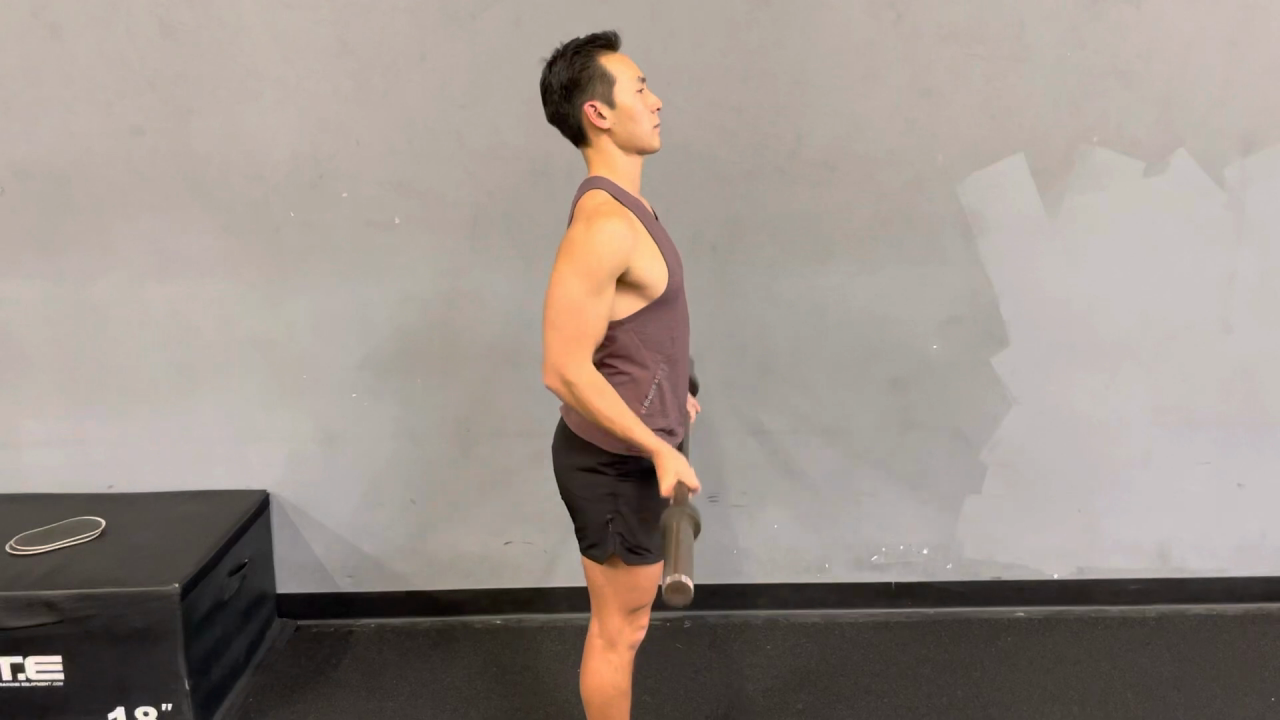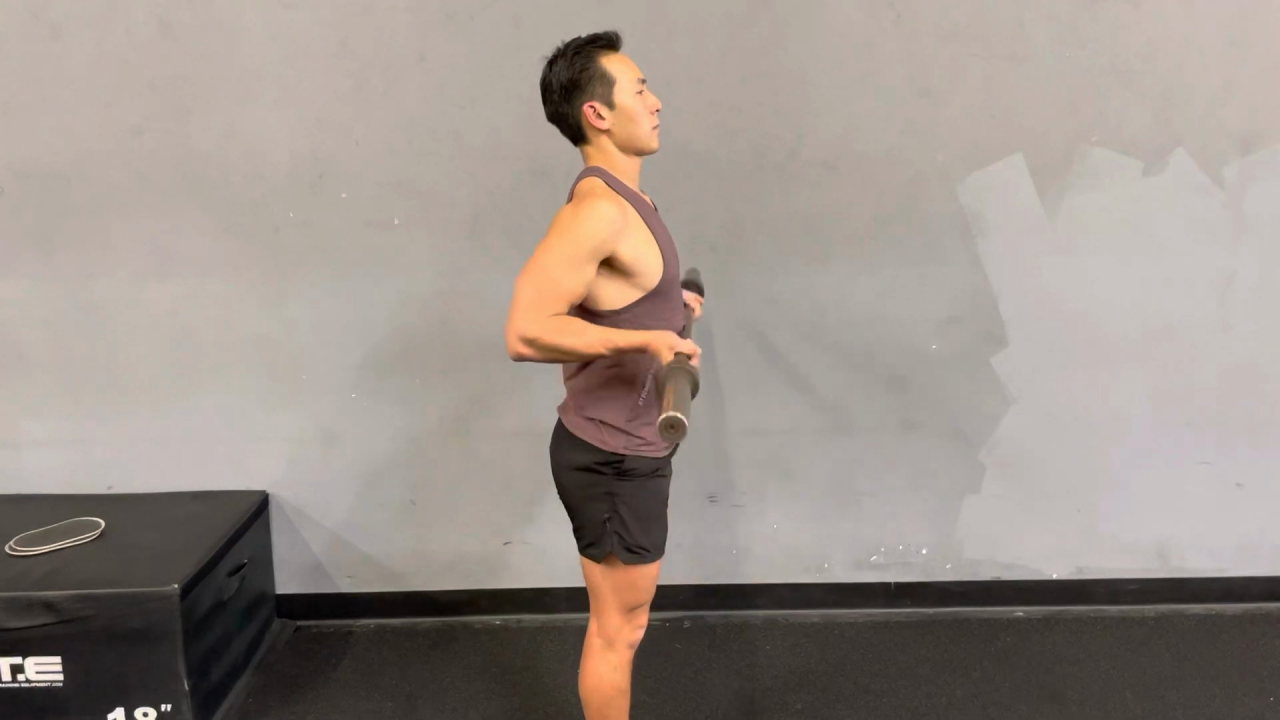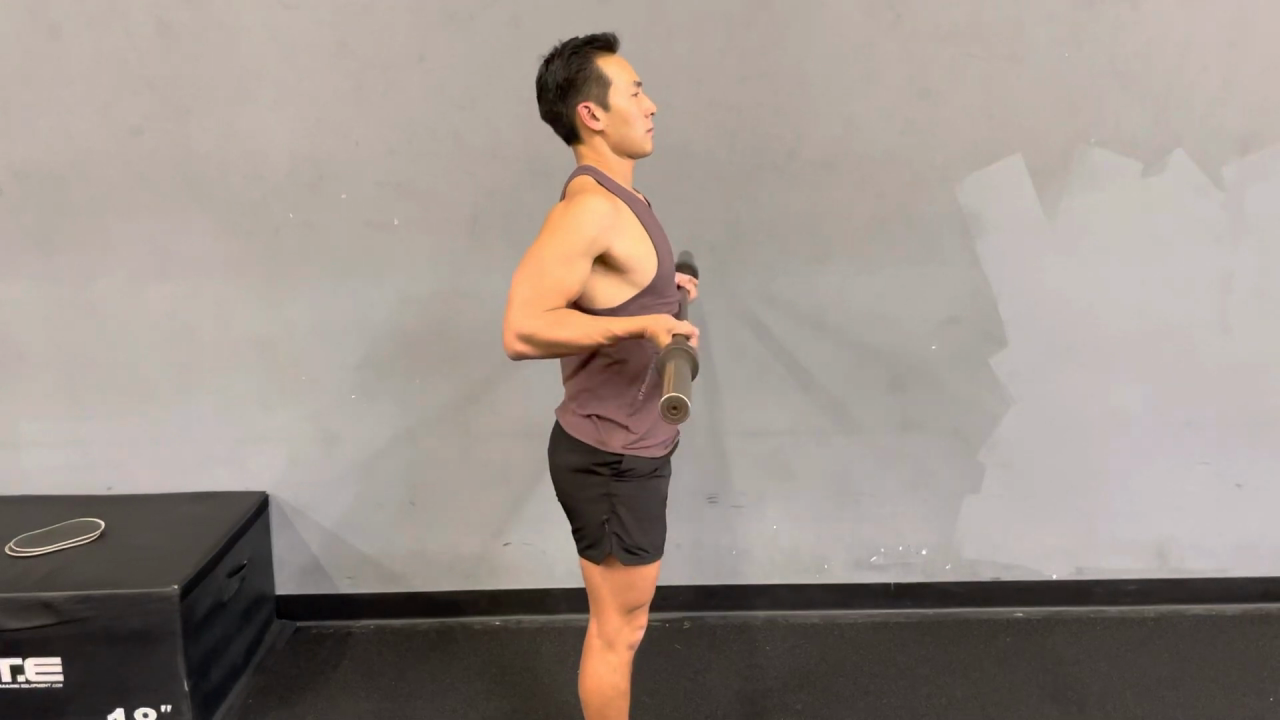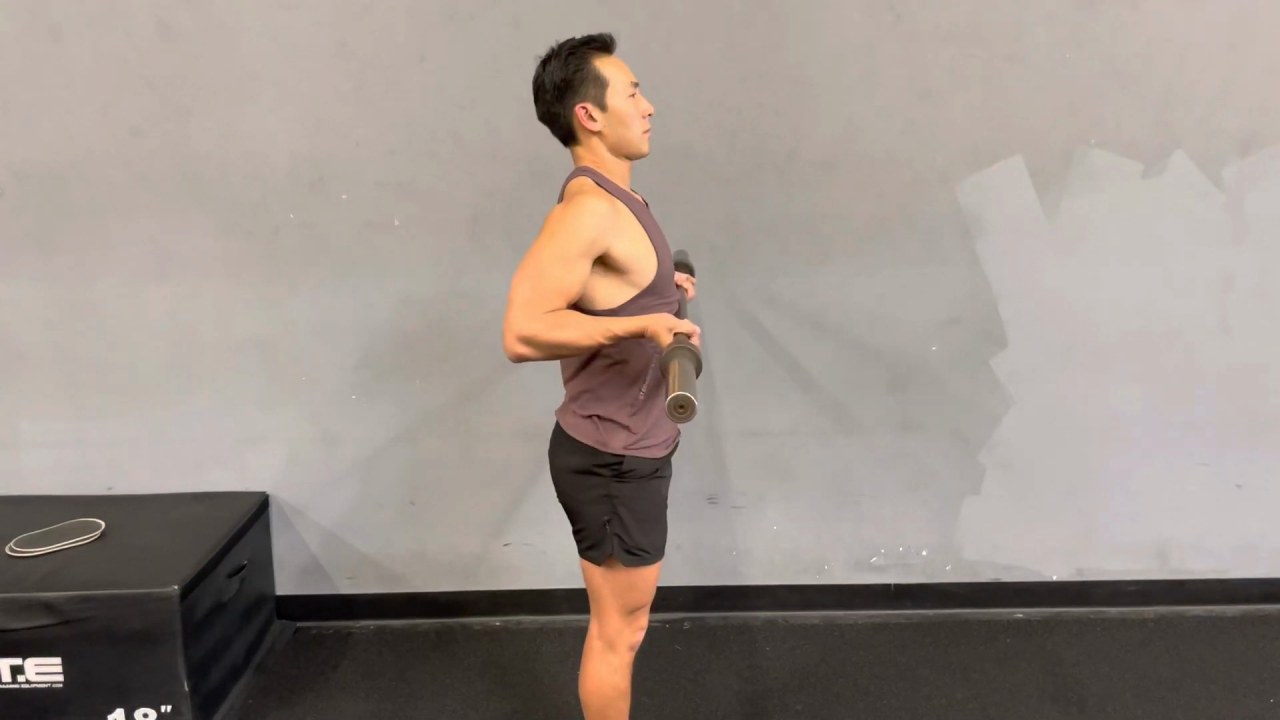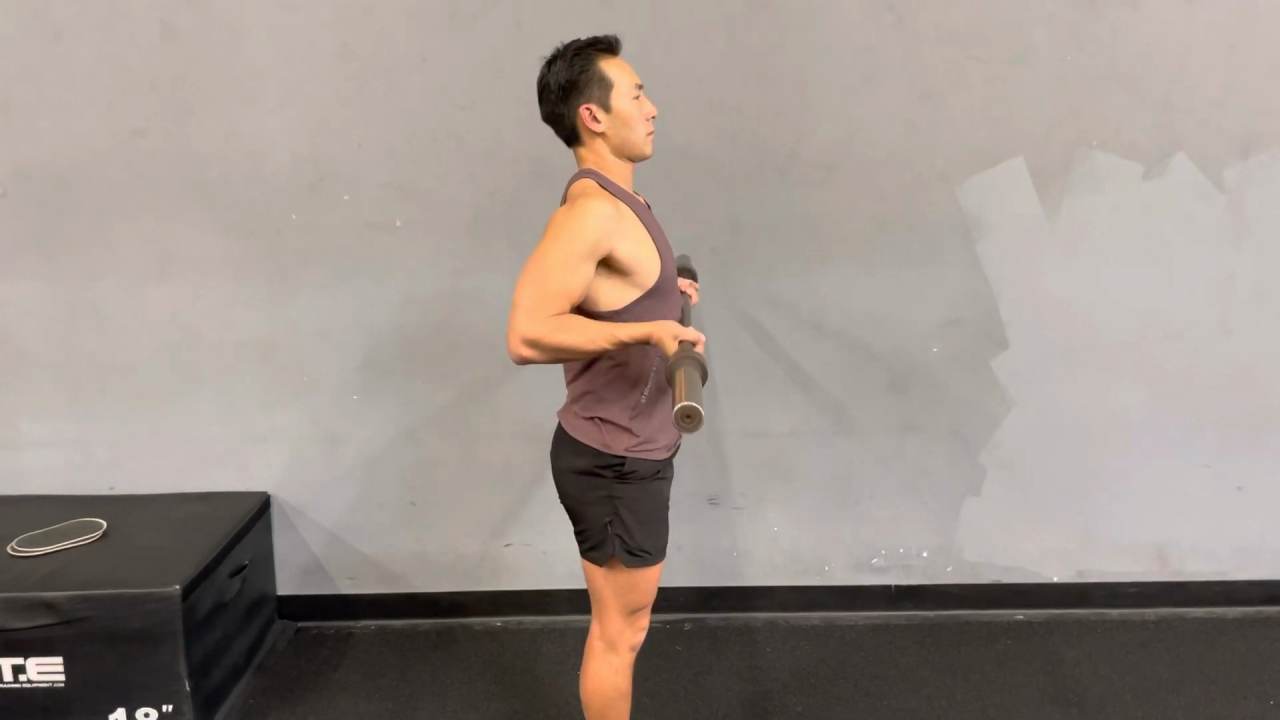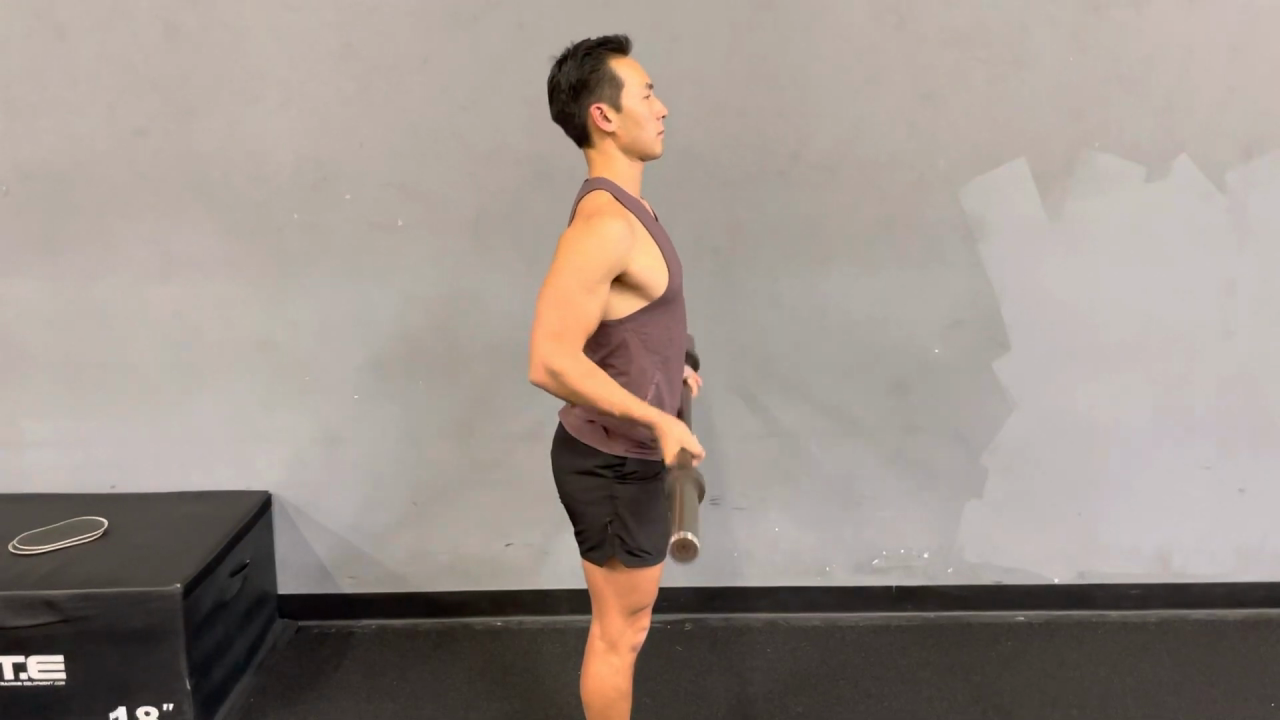
dt=0.4s
person 1, frame 1
left shoulder: (622, 206)
right shoulder: (604, 224)
right elbow: (566, 369)
left wrist: (672, 392)
right wrist: (659, 450)
left hip: (627, 449)
right hip: (616, 461)
left knee: (622, 624)
right knee: (619, 629)
person 1, frame 2
left shoulder: (621, 199)
right shoulder: (598, 208)
right elbow: (526, 331)
left wrist: (671, 301)
right wrist: (646, 340)
left hip: (625, 447)
right hip: (613, 456)
left knee: (621, 622)
right knee: (618, 628)
person 1, frame 3
left shoulder: (616, 198)
right shoulder: (590, 207)
right elbow: (523, 329)
left wrist: (664, 286)
right wrist: (642, 324)
left hip: (628, 447)
right hip: (611, 456)
left knee: (620, 623)
right knee: (618, 629)
person 1, frame 4
left shoulder: (614, 199)
right shoulder: (589, 208)
right elbow: (523, 331)
left wrist: (662, 286)
right wrist: (643, 324)
left hip: (628, 448)
right hip: (612, 458)
left knee: (620, 625)
right knee: (618, 631)
person 1, frame 5
left shoulder: (616, 200)
right shoulder: (593, 210)
right elbow: (527, 334)
left wrist: (663, 290)
right wrist: (648, 330)
left hip: (629, 449)
right hip: (613, 458)
left knee: (621, 625)
right knee: (619, 631)
person 1, frame 6
left shoulder: (624, 208)
right shoulder: (604, 224)
right elbow: (550, 362)
left wrist: (669, 367)
right wrist: (659, 420)
left hip: (624, 454)
right hip: (614, 462)
left knee: (622, 625)
right knee: (620, 631)
